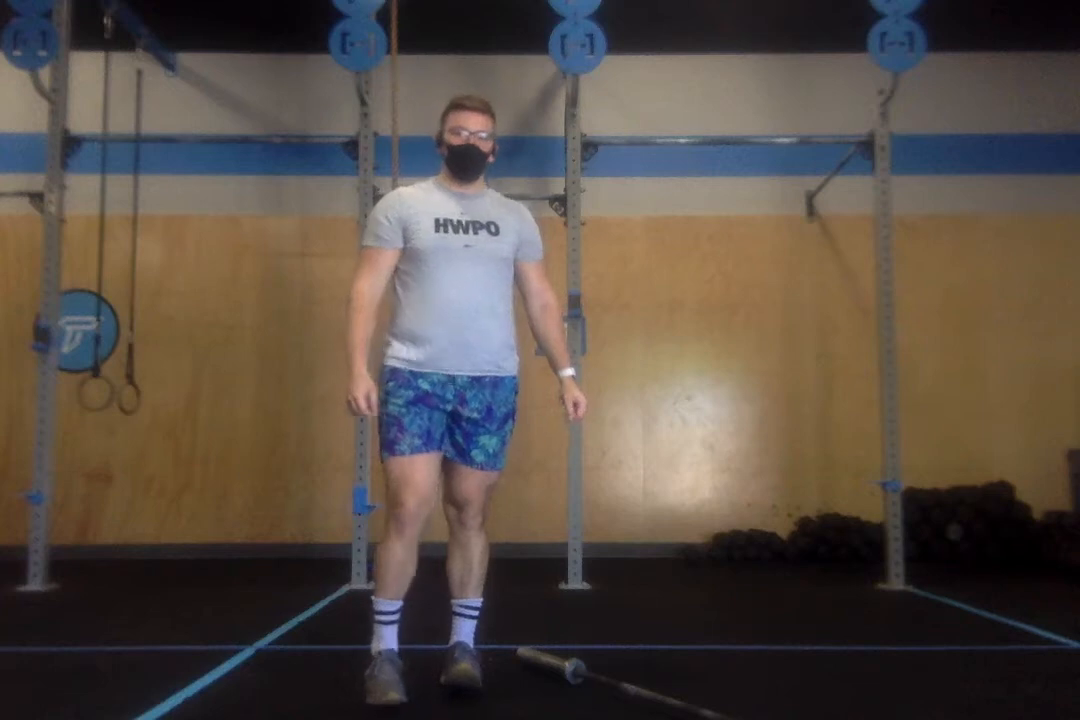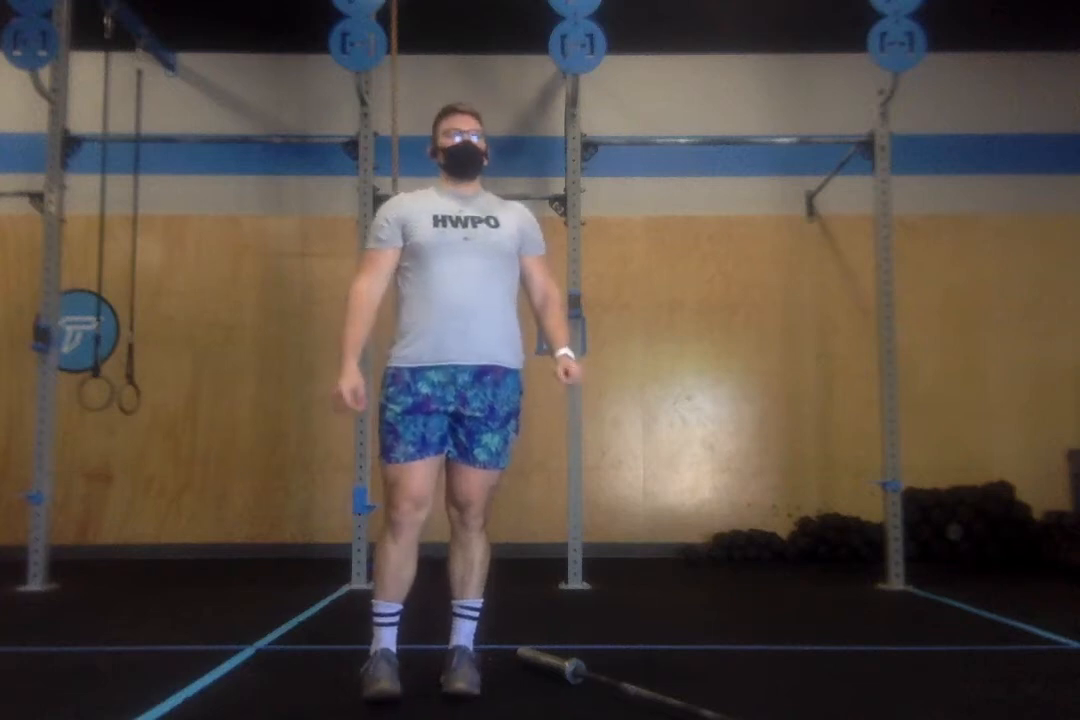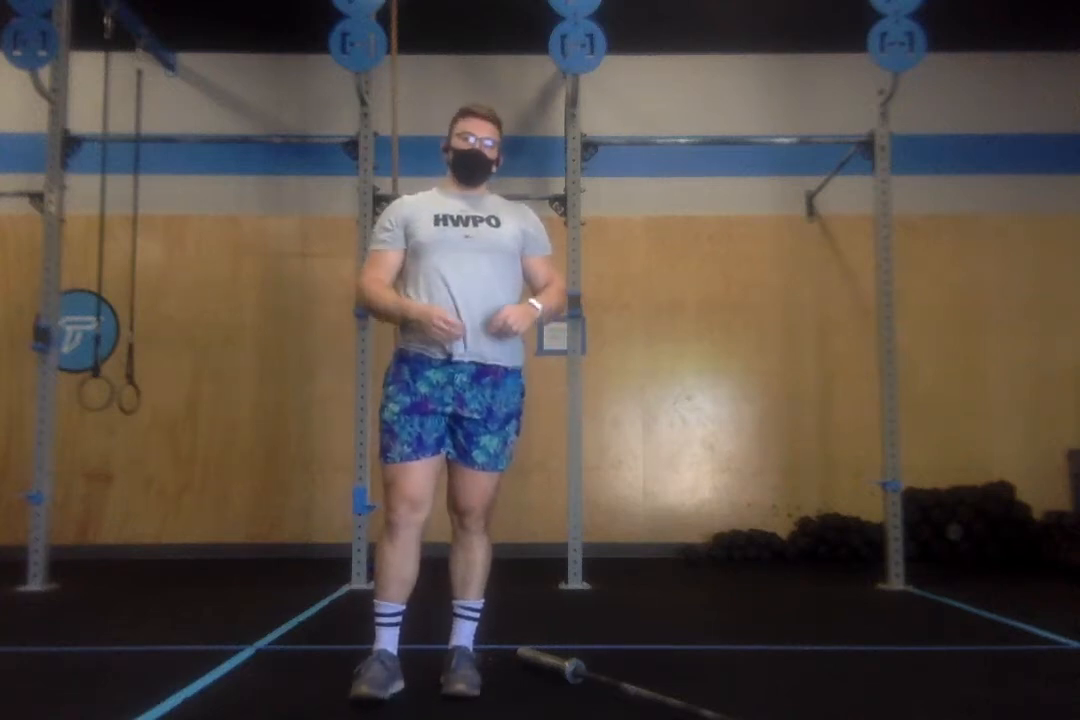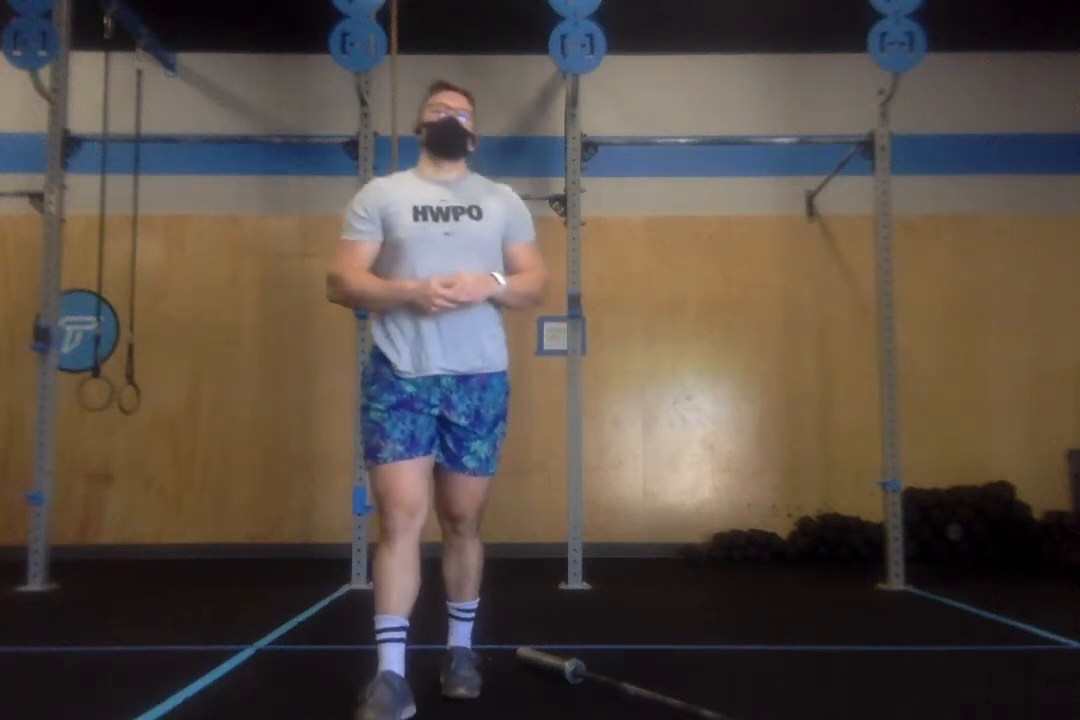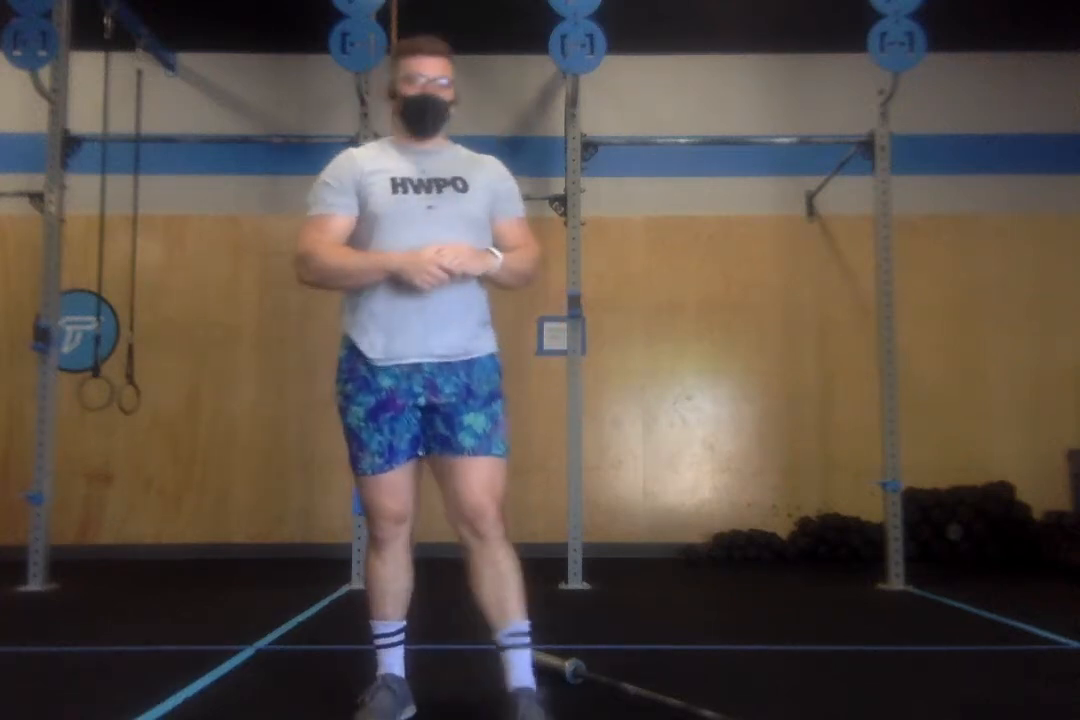
dt=1s
person 1, frame 1
left shoulder: (516, 217)
right shoulder: (401, 205)
left elbow: (541, 301)
right elbow: (367, 290)
left wrist: (565, 373)
right wrist: (358, 368)
left hip: (491, 382)
right hip: (414, 377)
left knee: (469, 515)
right knee: (407, 511)
left ankle: (462, 642)
right ankle: (383, 650)
person 1, frame 2
left shoulder: (517, 217)
right shoulder: (402, 209)
left elbow: (545, 291)
right elbow: (368, 287)
left wrist: (563, 349)
right wrist: (350, 362)
left hip: (494, 379)
right hip: (416, 376)
left knee: (470, 515)
right knee: (406, 511)
left ankle: (462, 648)
right ankle: (383, 650)
person 1, frame 3
left shoulder: (521, 219)
right shoulder: (406, 210)
left elbow: (555, 288)
right elbow: (370, 287)
left wrist: (531, 309)
right wrist: (417, 313)
left hip: (495, 379)
right hip: (419, 372)
left knee: (472, 516)
right knee: (405, 511)
left ankle: (462, 648)
right ankle: (384, 653)
person 1, frame 4
left shoulder: (503, 201)
right shoulder: (380, 195)
left elbow: (535, 284)
right elbow: (340, 283)
left wrist: (491, 284)
right wrist: (409, 289)
left hip: (479, 381)
right hip: (398, 379)
left knee: (462, 521)
right knee: (401, 518)
left ankle: (460, 647)
person 1, frame 5
left shoulder: (487, 171)
right shoulder: (352, 167)
left elbow: (528, 261)
right elbow: (310, 262)
left wrist: (485, 259)
right wrist: (395, 261)
left hip: (468, 368)
right hip: (377, 370)
left knee: (483, 521)
right knee: (388, 525)
